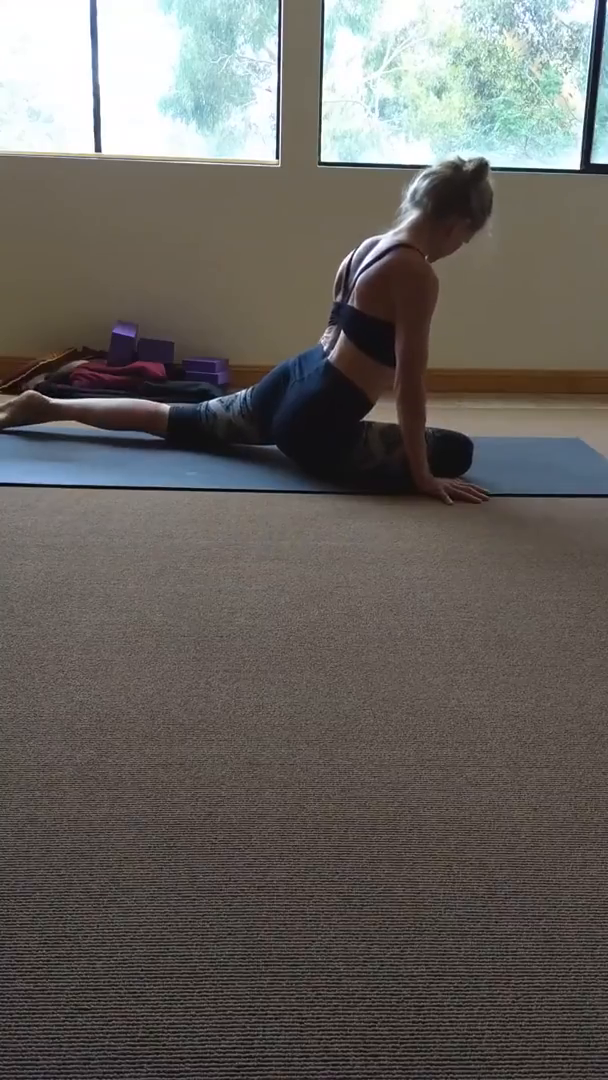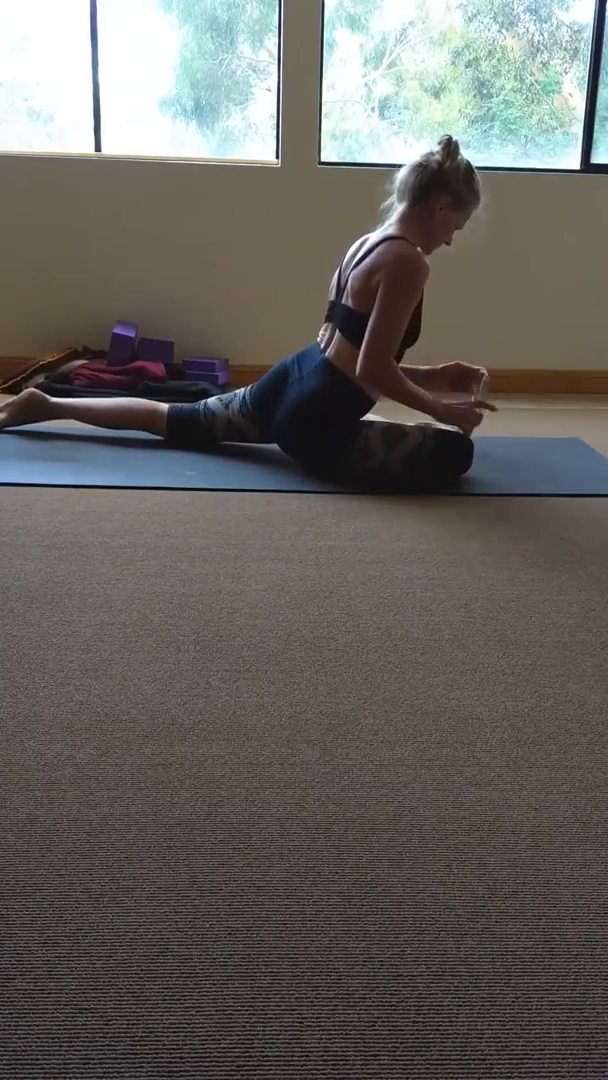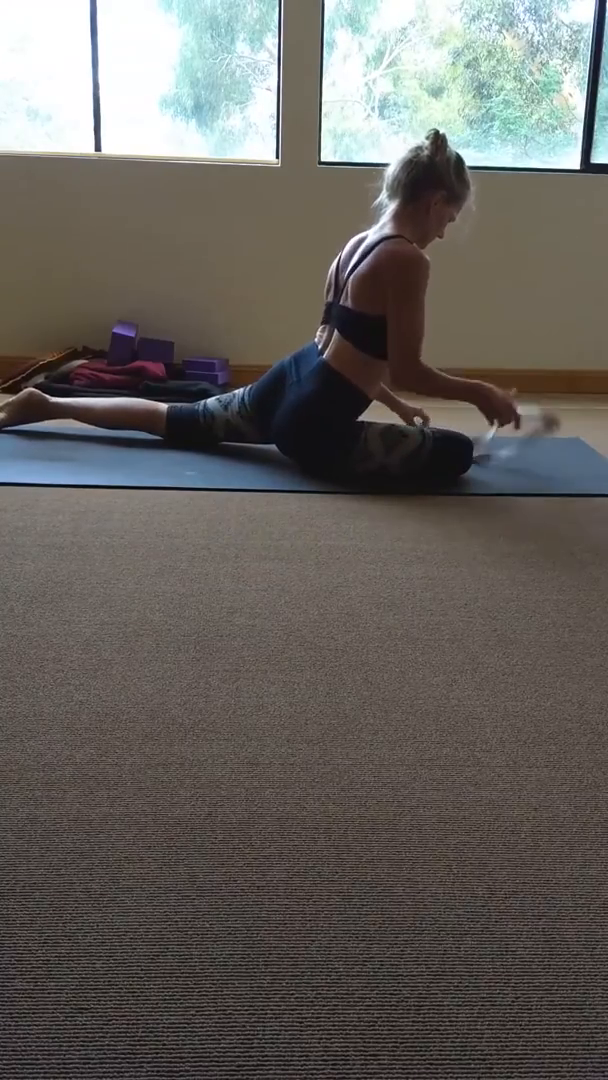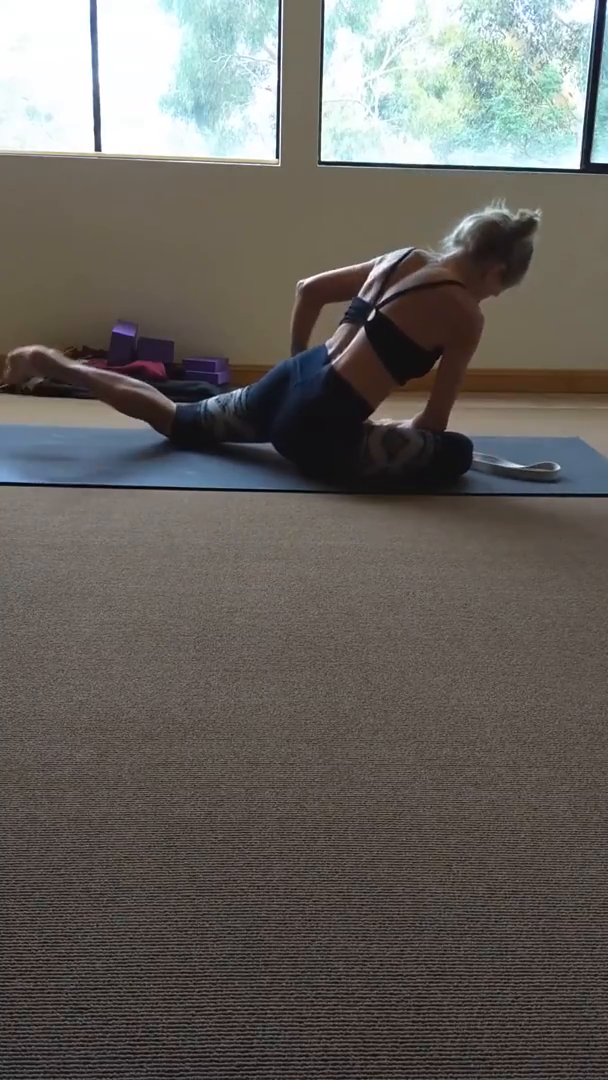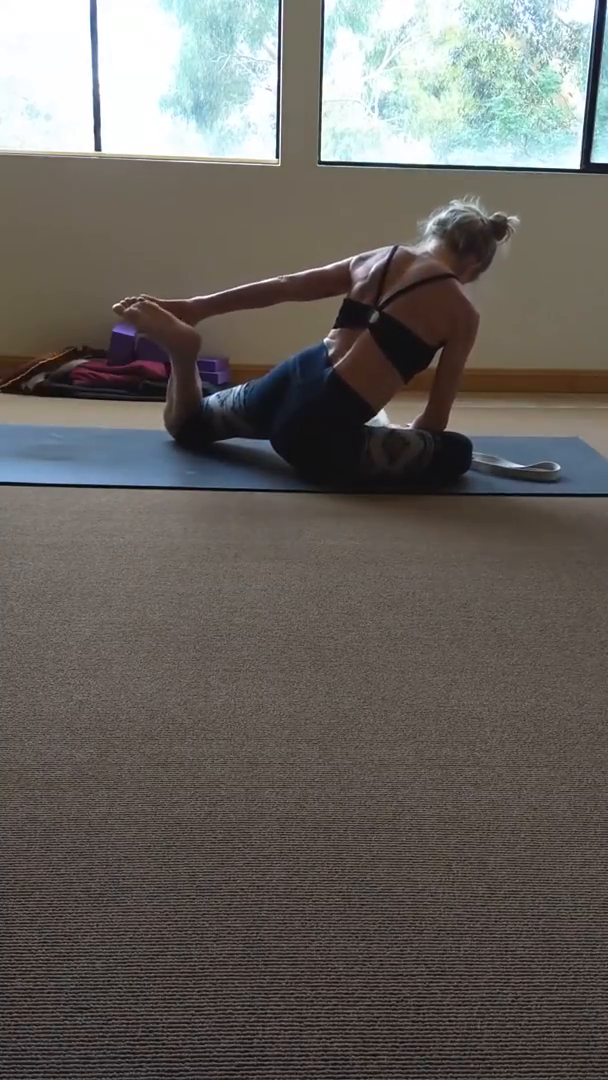
dt=1s
person 1, frame 1
left shoulder: (370, 246)
right shoulder: (417, 275)
right elbow: (409, 384)
right wrist: (422, 477)
left hip: (293, 381)
right hip: (318, 429)
left knee: (178, 422)
left ankle: (49, 405)
person 1, frame 2
left shoulder: (365, 244)
right shoulder: (408, 264)
right elbow: (374, 370)
left wrist: (435, 377)
right wrist: (444, 411)
left hip: (292, 381)
right hip: (317, 424)
left knee: (179, 420)
left ankle: (48, 403)
person 1, frame 3
left shoulder: (358, 244)
right shoulder: (407, 261)
right elbow: (407, 371)
left wrist: (398, 407)
right wrist: (480, 392)
left hip: (286, 384)
right hip: (315, 425)
left knee: (174, 420)
left ankle: (48, 403)
person 1, frame 4
left shoulder: (399, 259)
right shoulder: (465, 316)
left elbow: (308, 289)
right elbow: (434, 421)
right wrist: (394, 428)
left hip: (289, 382)
right hip: (318, 431)
left knee: (176, 419)
left ankle: (56, 364)
person 1, frame 5
left shoulder: (374, 259)
right shoulder: (462, 315)
left elbow: (284, 286)
right elbow: (435, 421)
left wrist: (198, 307)
right wrist: (407, 435)
left hip: (289, 383)
right hip: (320, 435)
right knee: (456, 453)
left ankle: (181, 350)
